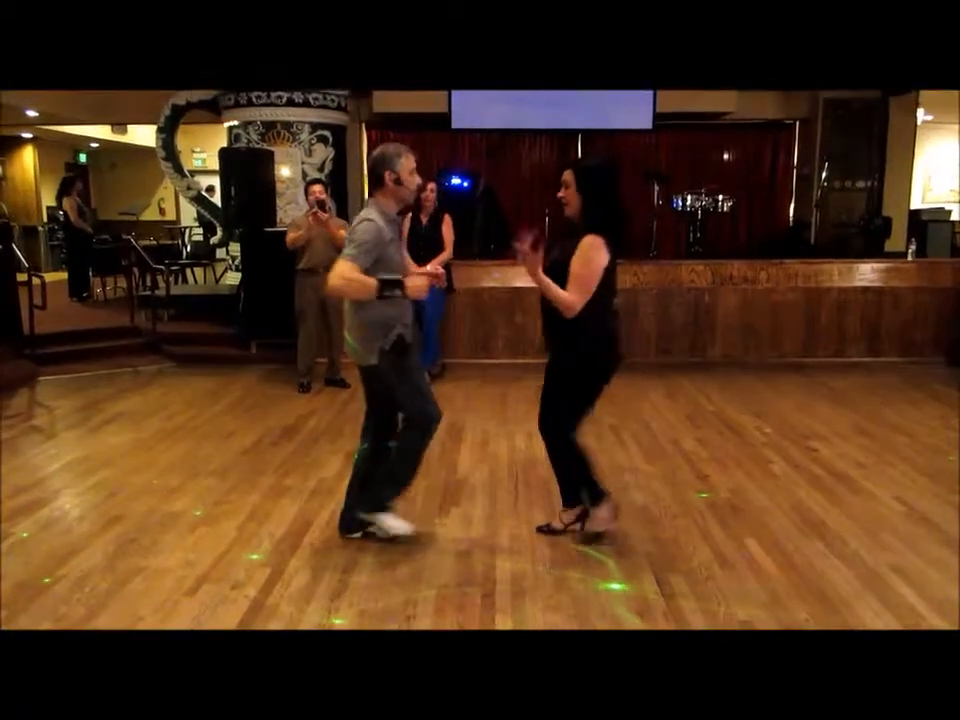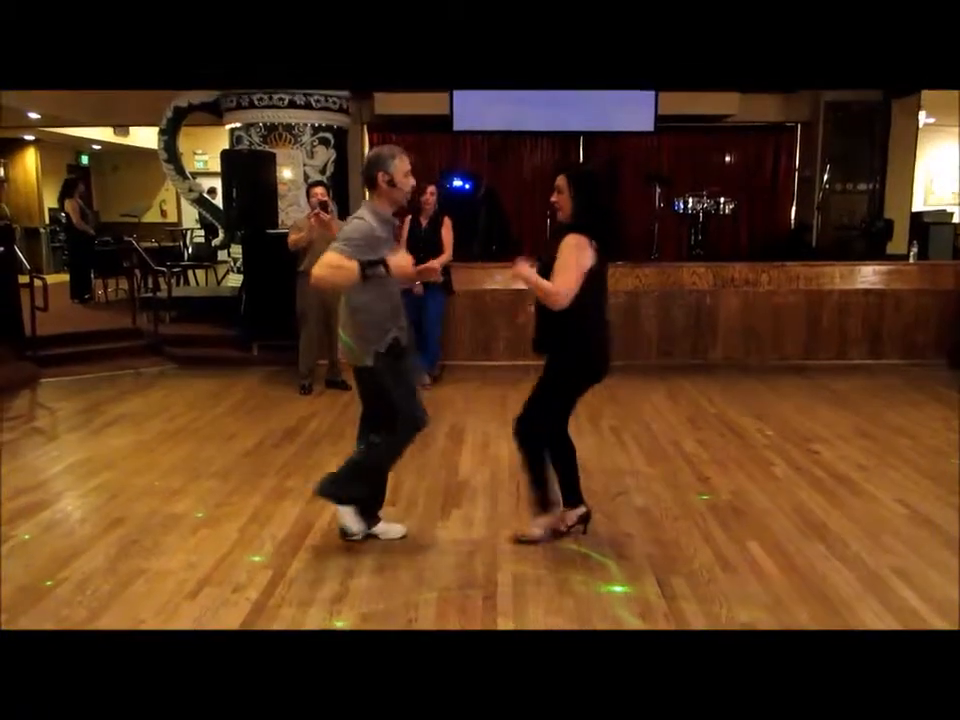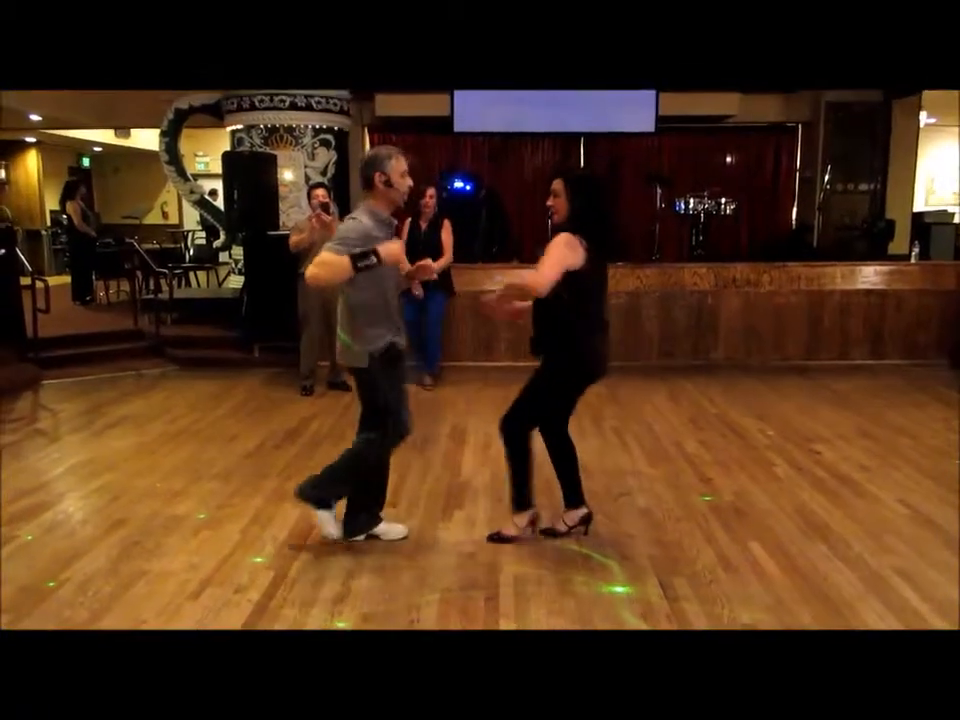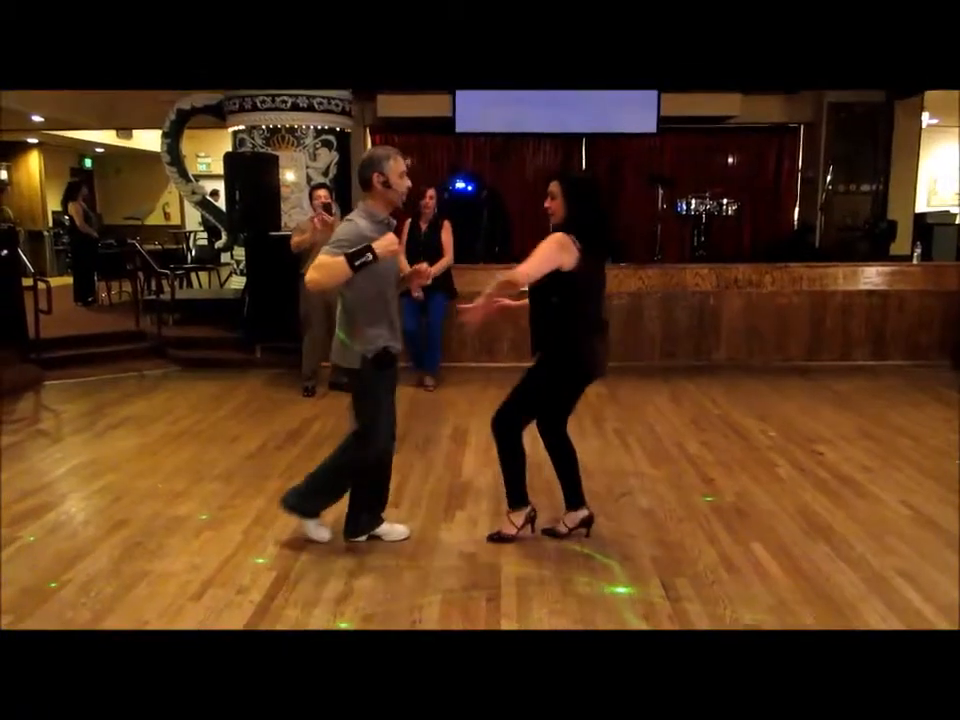
dt=0.1s
person 1, frame 1
left shoulder: (389, 222)
right shoulder: (371, 226)
right elbow: (339, 281)
left wrist: (420, 275)
right wrist: (402, 287)
left hip: (384, 341)
right hip: (380, 344)
left knee: (381, 428)
right knee: (424, 415)
left ankle: (359, 516)
right ankle: (376, 502)
person 1, frame 2
left shoulder: (386, 223)
right shoulder: (362, 227)
right elbow: (322, 273)
left wrist: (416, 274)
right wrist: (383, 265)
left hip: (384, 342)
right hip: (373, 345)
left knee: (380, 427)
right knee: (411, 419)
left ankle: (362, 515)
right ankle: (342, 490)
person 1, frame 3
left shoulder: (384, 224)
right shoulder: (358, 227)
right elbow: (316, 273)
left wrist: (411, 273)
right wrist: (374, 257)
left hip: (381, 343)
right hip: (369, 346)
left knee: (378, 428)
right knee: (393, 426)
left ankle: (362, 518)
right ankle: (321, 490)
person 1, frame 4
left shoulder: (386, 224)
right shoulder: (355, 228)
right elbow: (316, 278)
left wrist: (410, 277)
right wrist: (370, 253)
left hip: (384, 347)
right hip: (363, 350)
left knee: (380, 435)
right knee: (371, 435)
left ankle: (364, 521)
right ankle: (305, 501)
person 2, frame 1
left shoulder: (593, 243)
right shoulder: (578, 239)
left elbow: (572, 304)
right elbow: (560, 287)
left wrist: (537, 275)
right wrist: (535, 264)
left hip: (590, 352)
right hip: (569, 349)
left knee: (561, 429)
right knee: (551, 424)
left ankle: (598, 502)
right ankle: (574, 506)
person 2, frame 2
left shoulder: (577, 242)
right shoulder: (586, 240)
left elbow: (558, 298)
left wrist: (527, 275)
right wrist: (532, 276)
left hip: (576, 355)
right hip: (576, 351)
left knee: (529, 427)
right knee: (552, 426)
left ankle: (547, 511)
right ankle: (574, 507)
person 2, frame 3
left shoulder: (567, 241)
right shoulder: (585, 244)
left elbow: (538, 285)
left wrist: (505, 291)
right wrist: (521, 305)
left hip: (572, 356)
right hip: (577, 352)
left knee: (514, 425)
right knee: (553, 426)
left ankle: (523, 513)
right ankle: (575, 509)
person 2, frame 4
left shoulder: (562, 242)
right shoulder: (587, 246)
left elbow: (519, 277)
left wrist: (484, 301)
right wrist: (516, 305)
left hip: (564, 356)
right hip: (581, 355)
left knee: (505, 423)
right knee: (552, 427)
left ankle: (518, 513)
right ankle: (576, 511)
person 3, frame 1
left shoulder: (339, 223)
right shoulder: (299, 222)
left elbow: (344, 243)
right elbow: (290, 243)
left wrist: (327, 225)
right wrist: (309, 226)
right hip: (307, 278)
left knee: (334, 327)
right knee: (307, 328)
left ankle: (333, 373)
right ankle: (304, 376)
person 3, frame 2
left shoulder: (340, 225)
right shoulder: (300, 225)
right elbow: (292, 245)
left wrist: (329, 227)
right wrist: (311, 227)
right hip: (309, 280)
left knee: (336, 329)
right knee: (309, 330)
left ankle: (334, 376)
right ankle: (306, 378)
person 3, frame 3
right shoulder: (301, 226)
right elbow: (294, 246)
left wrist: (330, 228)
right wrist: (312, 229)
right hip: (310, 281)
left knee: (337, 330)
right knee: (310, 331)
left ankle: (336, 377)
right ankle: (307, 380)
person 3, frame 4
left shoulder: (342, 226)
right shoulder: (303, 226)
right elbow: (295, 247)
left wrist: (332, 228)
right wrist: (313, 230)
right knee: (312, 332)
left ankle: (338, 377)
right ankle: (309, 380)
person 4, frame 1
left shoulder: (444, 218)
right shoulder: (410, 218)
left elbow: (448, 252)
right elbow: (402, 248)
left wrist: (426, 268)
right wrist: (414, 269)
left knee: (431, 322)
right knee: (419, 322)
left ankle: (426, 366)
right ankle: (435, 362)
person 4, frame 2
left shoulder: (444, 221)
right shoulder: (409, 220)
left elbow: (448, 254)
left wrist: (426, 269)
left hip: (435, 282)
right hip: (412, 282)
left knee: (431, 326)
right knee: (416, 325)
left ankle: (427, 369)
right ankle: (433, 365)
person 4, frame 3
left shoulder: (443, 223)
right shoulder: (409, 223)
left elbow: (448, 257)
right elbow: (402, 254)
left hip: (436, 284)
right hip: (412, 284)
left knee: (432, 328)
right knee: (412, 326)
left ankle: (429, 370)
right ankle: (425, 365)
person 4, frame 4
left shoulder: (443, 224)
right shoulder: (409, 223)
left elbow: (449, 257)
right elbow: (402, 254)
left wrist: (428, 274)
left hip: (436, 285)
left knee: (433, 329)
right knee: (409, 328)
left ankle: (430, 372)
right ankle: (419, 368)
